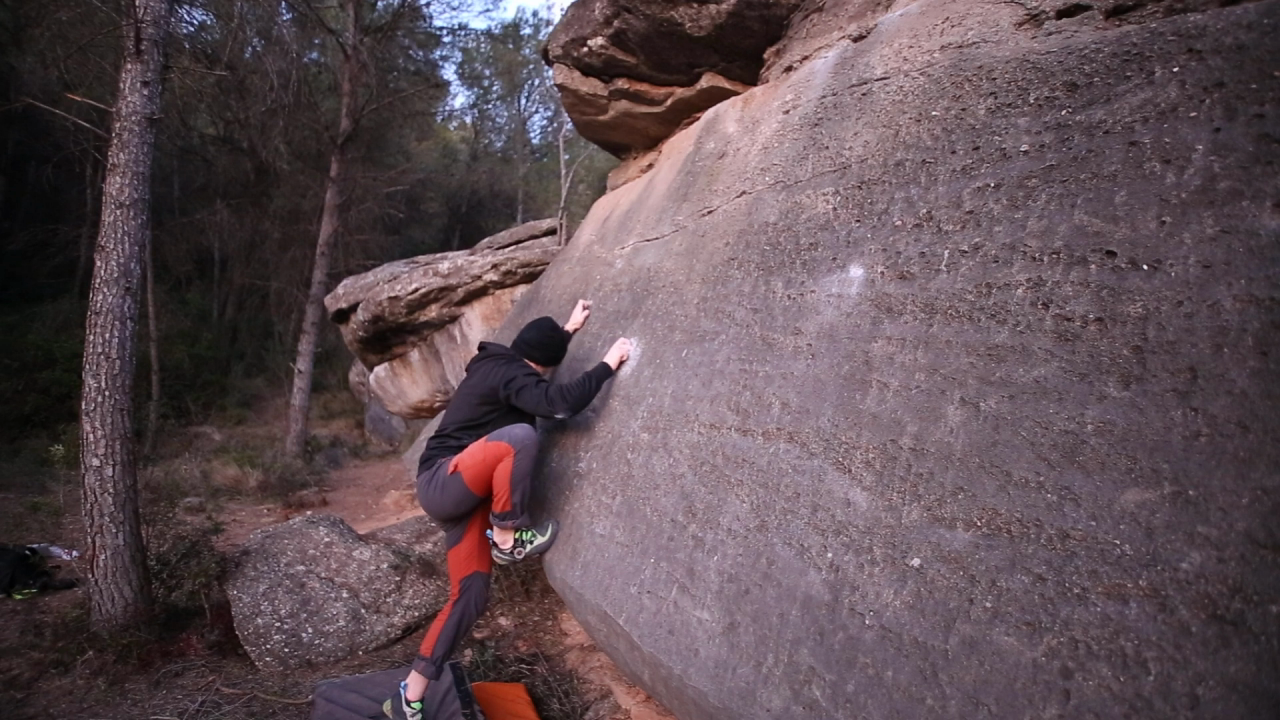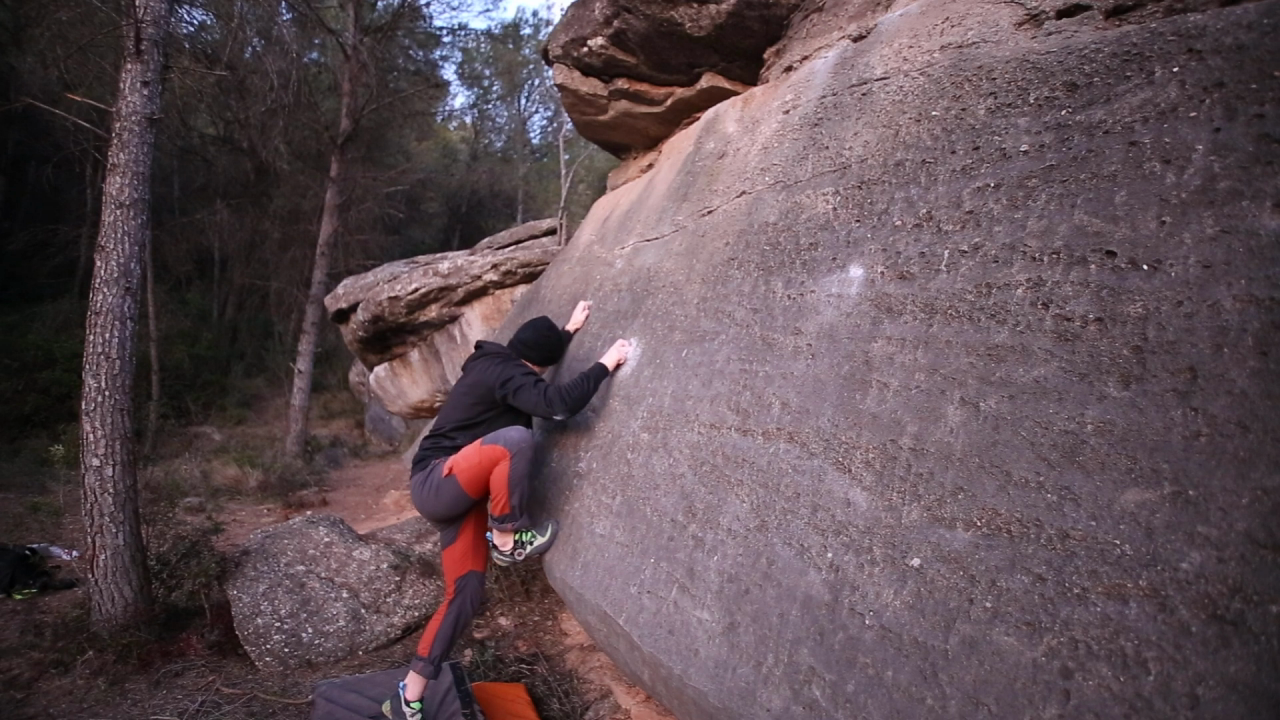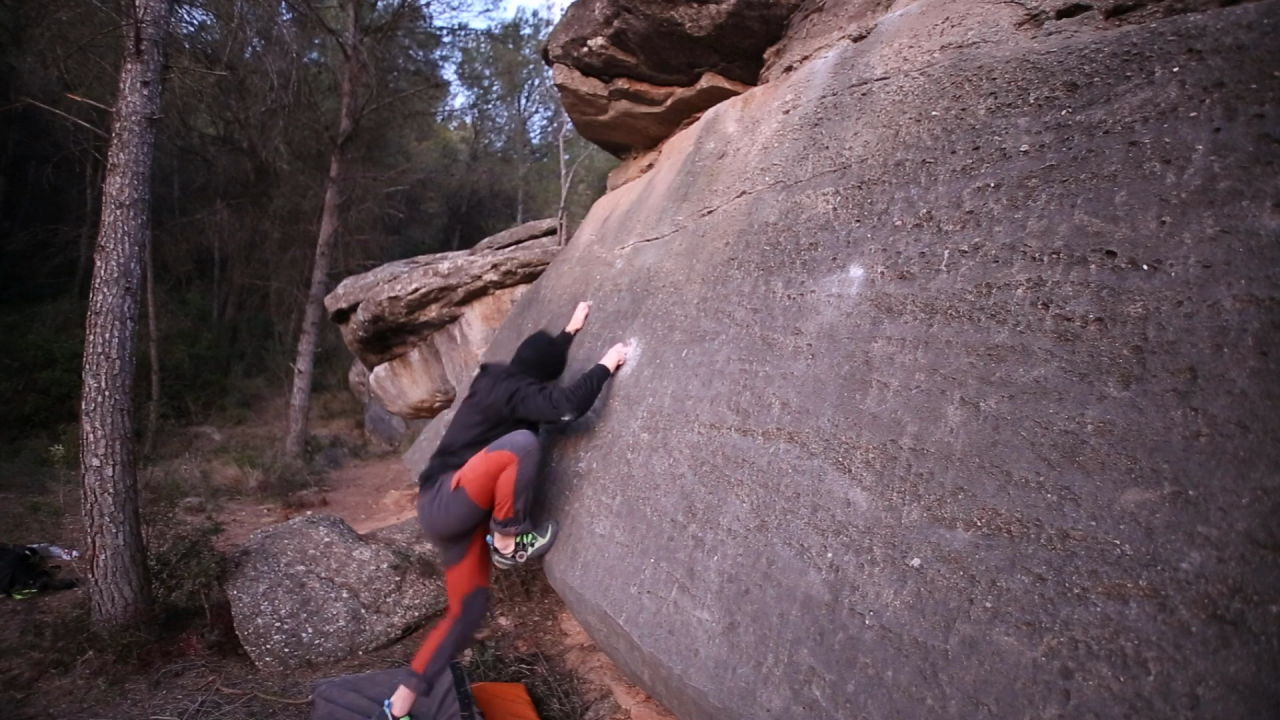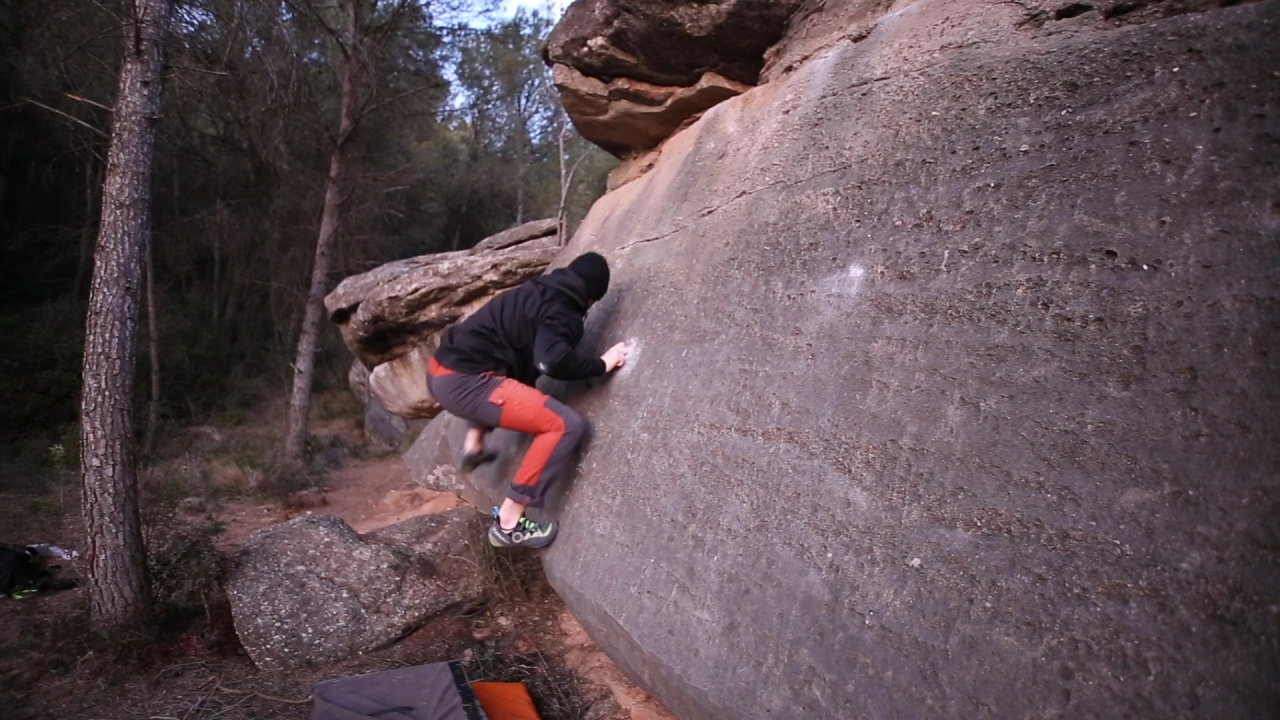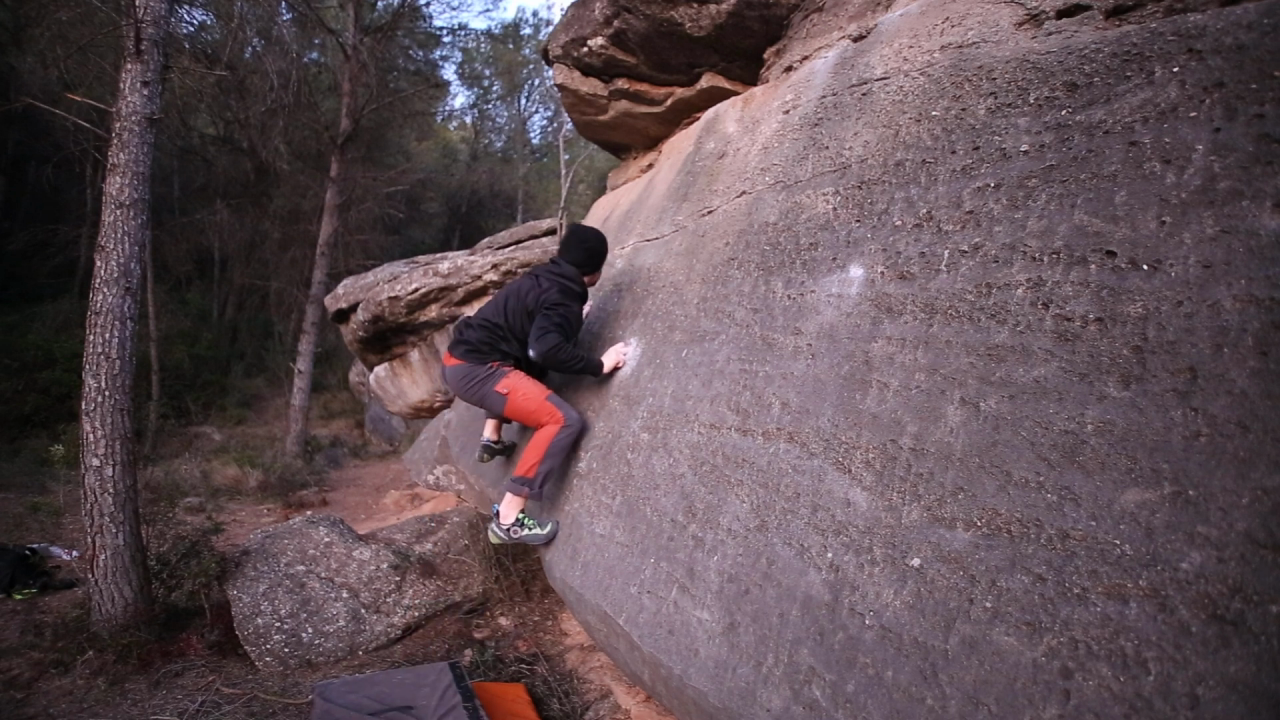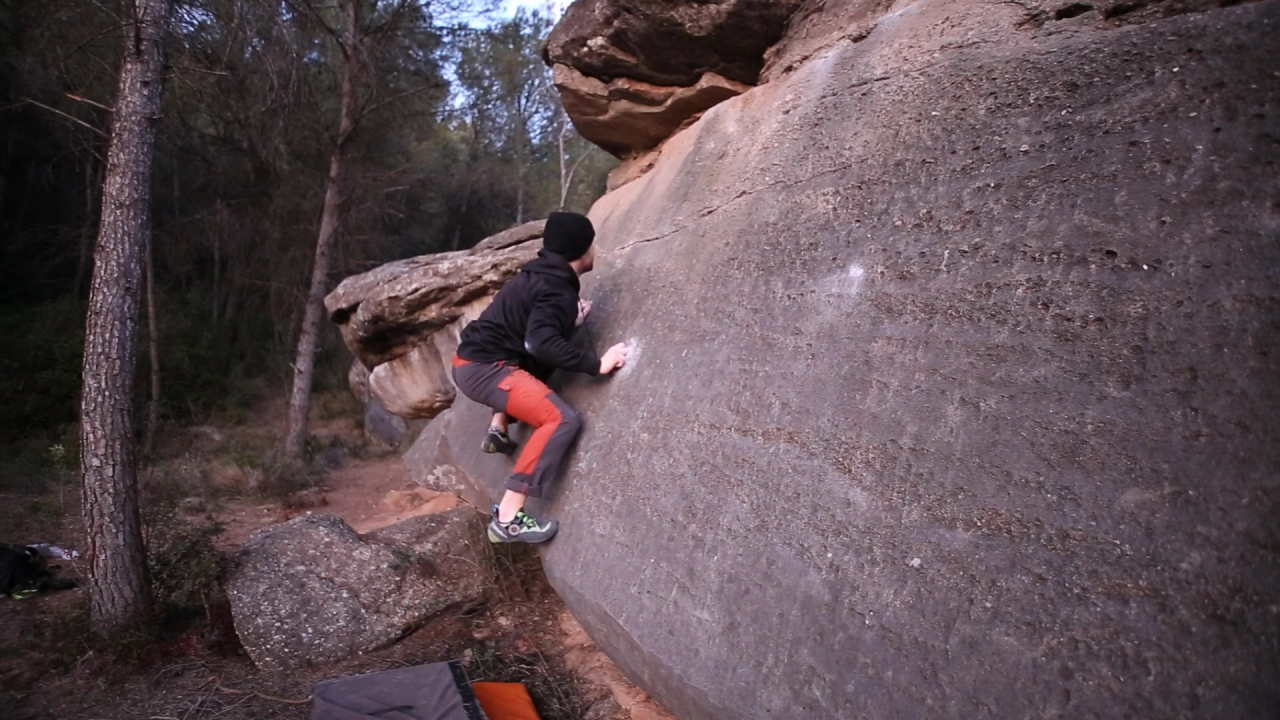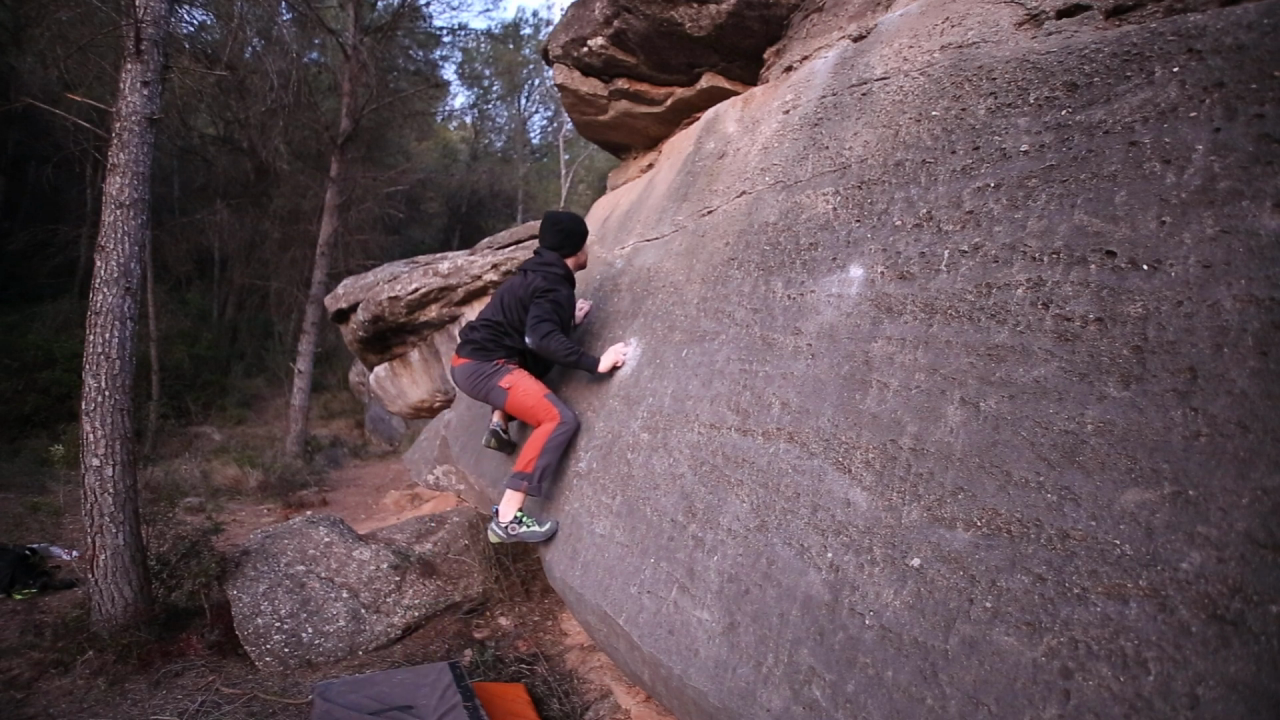
dt=0.4s
person 1, frame 1
left shoulder: (497, 364)
right shoulder: (509, 375)
left elbow: (535, 351)
right elbow: (560, 402)
left wrist: (567, 331)
right wrist: (608, 364)
left hip: (456, 490)
right hip: (442, 483)
left knee: (469, 595)
right knee: (520, 436)
right ankle: (508, 539)
person 1, frame 2
left shoulder: (495, 364)
right shoulder: (507, 374)
left elbow: (533, 351)
right elbow: (557, 403)
left wrist: (569, 331)
right wrist: (605, 365)
left hip: (452, 490)
right hip: (437, 482)
left knee: (465, 594)
right knee: (515, 439)
right ankle: (507, 541)
person 1, frame 3
left shoulder: (496, 382)
right shoulder: (516, 391)
left elbow: (535, 364)
right elbow: (566, 405)
left wrist: (569, 333)
right wrist: (605, 367)
left hip: (450, 506)
right hip: (446, 501)
left knee: (465, 614)
right knee: (521, 444)
right ankle: (508, 543)
person 1, frame 4
left shoulder: (538, 291)
right shoulder: (562, 313)
right elbow: (551, 360)
right wrist: (601, 364)
left hip: (443, 372)
right hip: (465, 384)
right knee: (567, 425)
left ankle: (473, 446)
right ankle: (509, 523)
person 1, frame 5
left shoulder: (543, 279)
right shoulder: (563, 301)
right elbow: (544, 350)
left wrist: (571, 321)
right wrist: (598, 365)
left hip: (460, 361)
right hip: (476, 371)
right knee: (563, 421)
left ankle: (491, 438)
right ankle: (508, 519)
person 1, frame 6
left shoulder: (541, 275)
right shoulder: (557, 291)
right elbow: (541, 343)
left wrist: (570, 320)
right wrist: (597, 364)
left hip: (470, 362)
right hip: (484, 369)
left knee: (529, 369)
right knee: (561, 420)
left ankle: (498, 429)
right ankle: (508, 518)
person 1, frame 7
left shoulder: (536, 274)
right shoulder: (554, 288)
right elbow: (541, 339)
left wrist: (568, 320)
right wrist: (596, 363)
left hip: (469, 361)
right hip: (485, 368)
left knee: (525, 363)
right knee: (559, 420)
left ankle: (499, 426)
right ankle: (507, 518)
